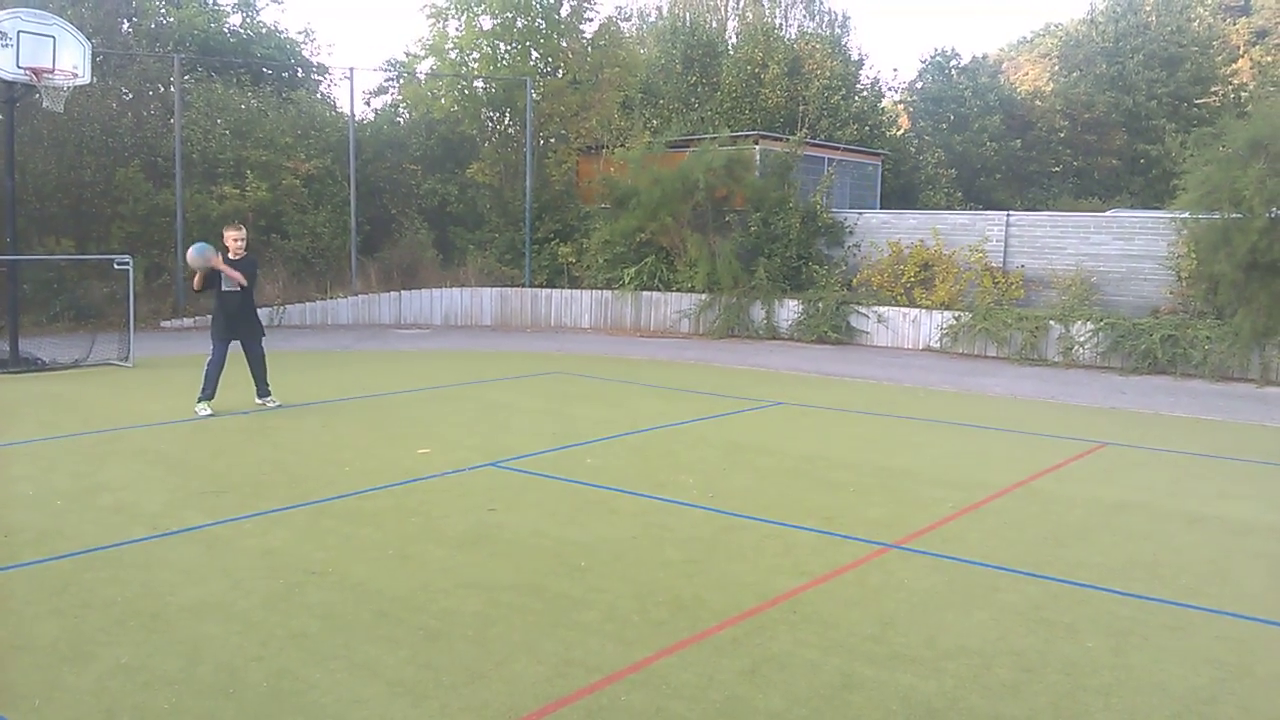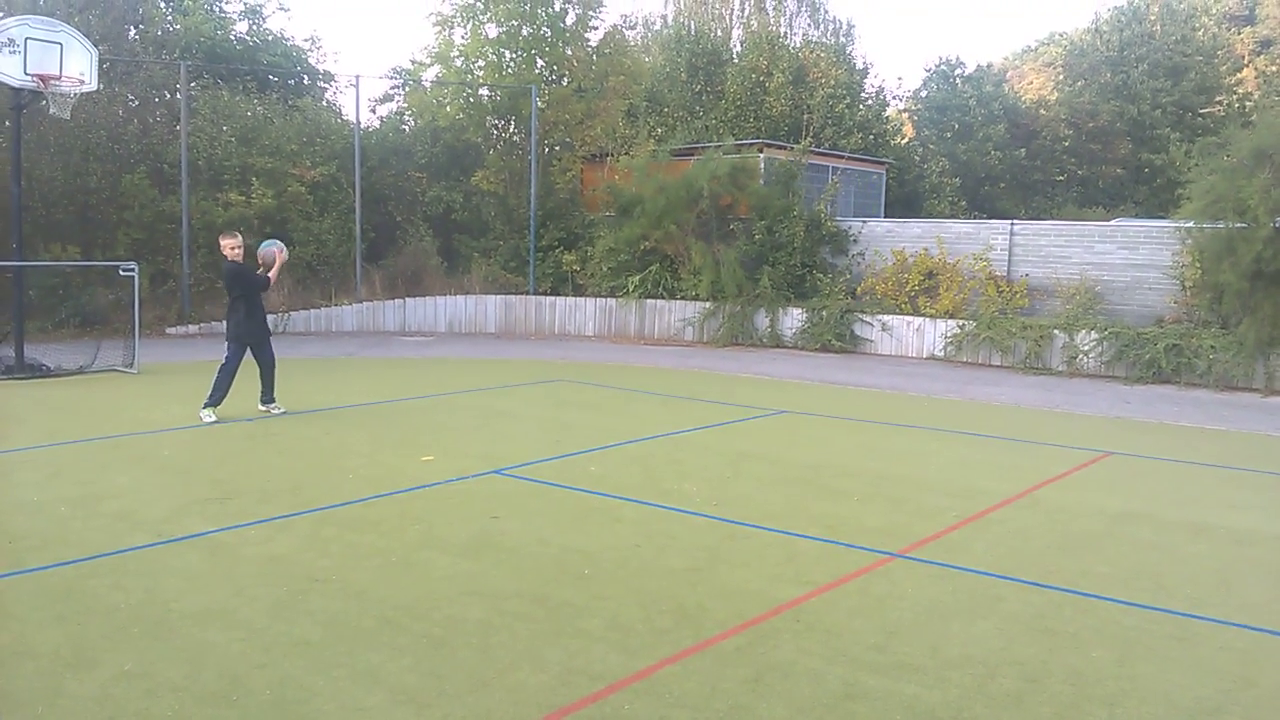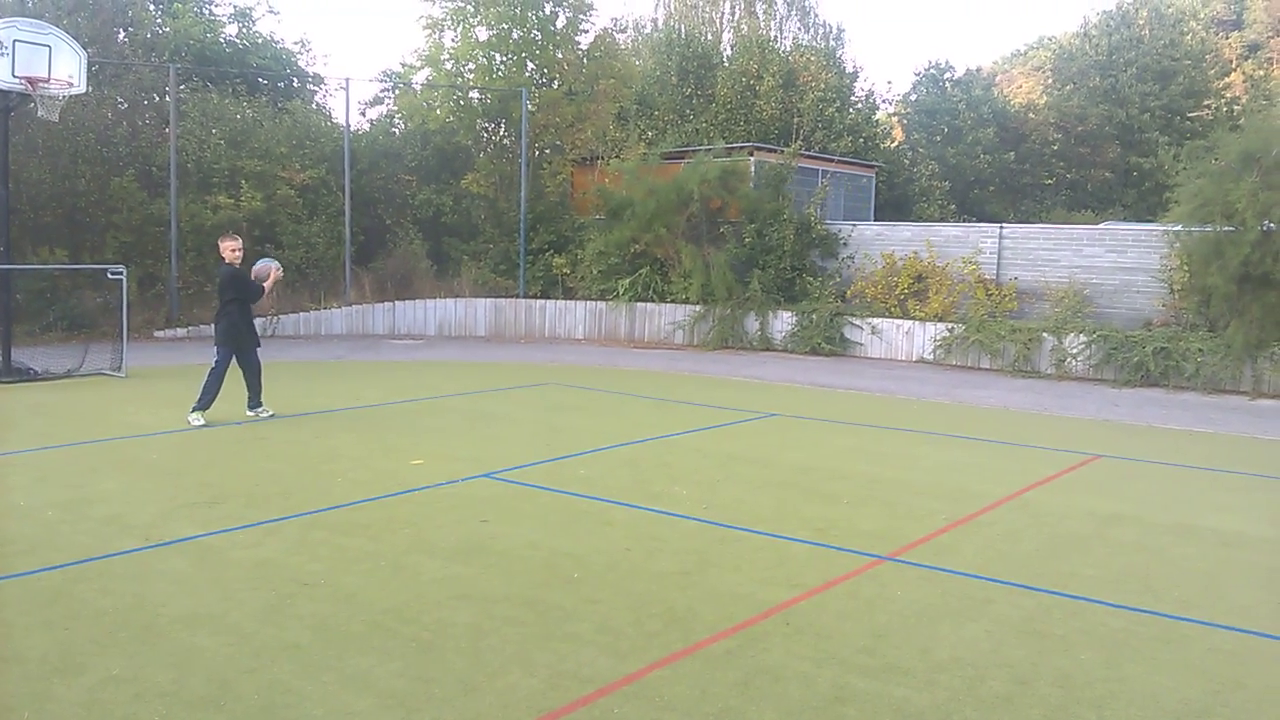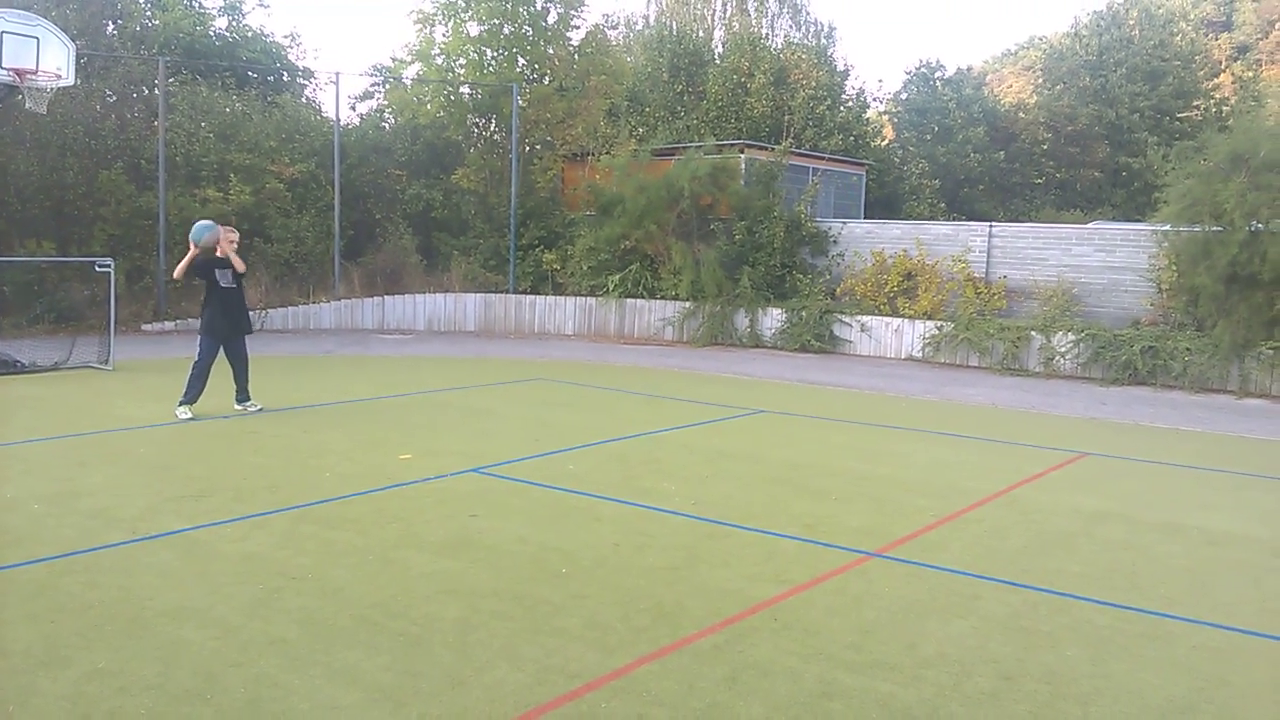
dt=0.4s
person 1, frame 1
left shoulder: (249, 262)
right shoulder: (218, 261)
left elbow: (245, 281)
right elbow: (198, 287)
left wrist: (223, 268)
right wrist: (200, 273)
left hip: (247, 321)
right hip: (223, 322)
left knee: (257, 358)
right knee: (216, 360)
left ankle: (263, 394)
right ankle: (203, 401)
person 1, frame 2
left shoulder: (241, 268)
right shoulder: (232, 269)
left elbow: (257, 285)
right elbow: (264, 285)
left wrist: (266, 269)
right wrist: (279, 263)
left hip: (256, 325)
right hip: (240, 327)
left knee: (268, 361)
right knee: (229, 366)
left ankle: (267, 400)
right ankle: (209, 407)
person 1, frame 3
left shoulder: (236, 273)
right shoulder: (231, 273)
left elbow: (251, 292)
right elbow: (257, 294)
left wrist: (263, 280)
right wrist: (272, 280)
left hip: (242, 330)
right hip: (227, 331)
left knee: (253, 367)
right knee: (218, 370)
left ankle: (255, 405)
right ankle: (197, 411)
person 1, frame 4
left shoulder: (235, 260)
right shoulder: (207, 261)
left elbow: (242, 270)
right elbow: (178, 275)
left wrist: (228, 251)
right wrist: (192, 253)
left hip: (235, 322)
right hip: (212, 323)
left knee: (240, 361)
right knee: (203, 363)
left ankle: (242, 399)
right ankle: (185, 404)
